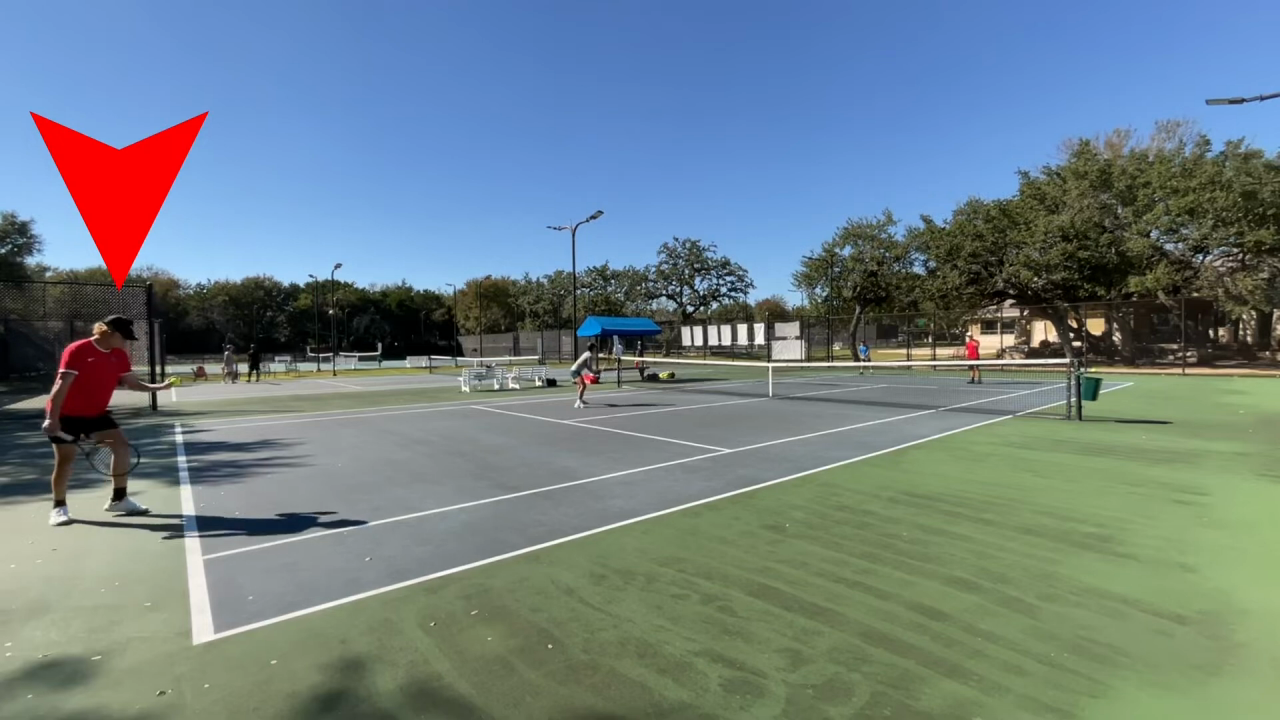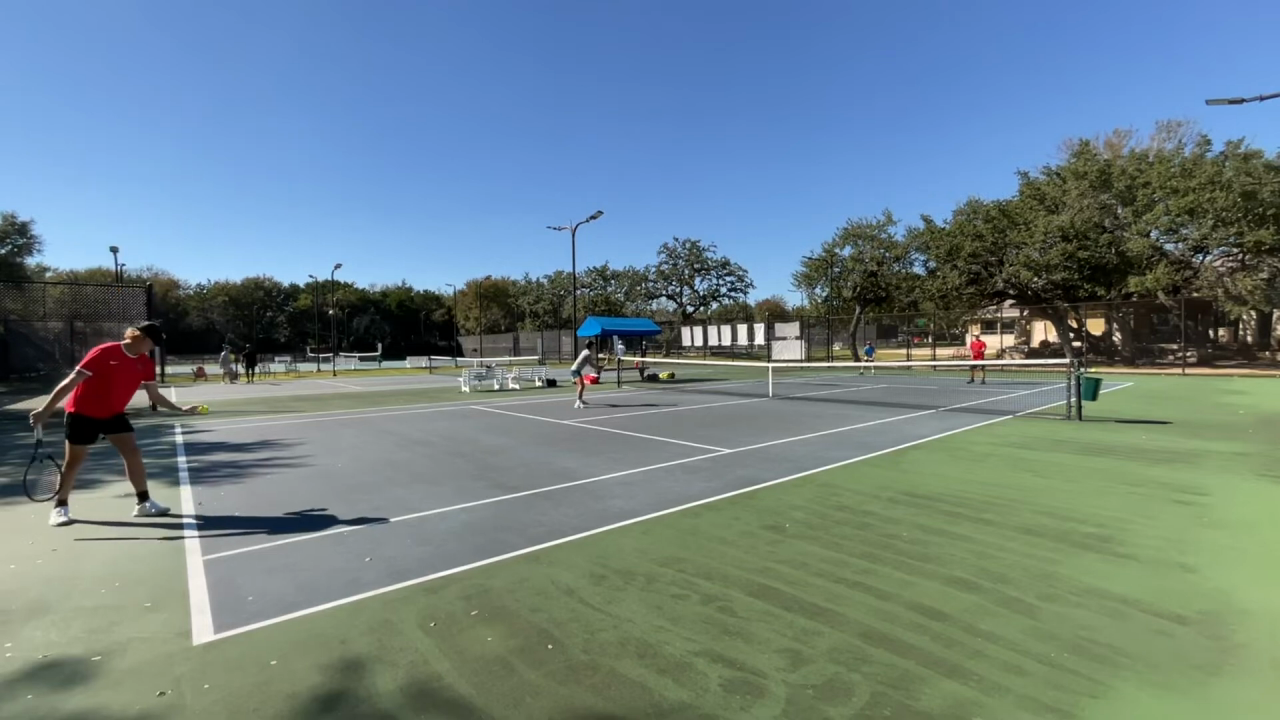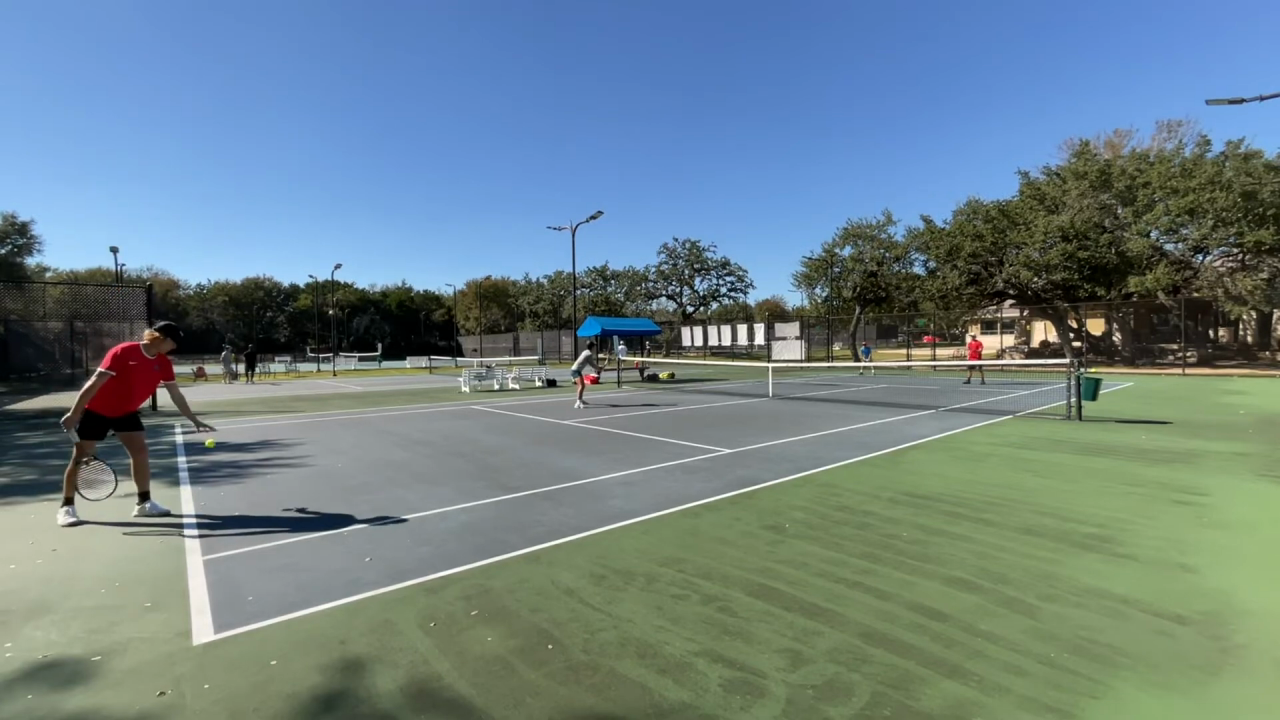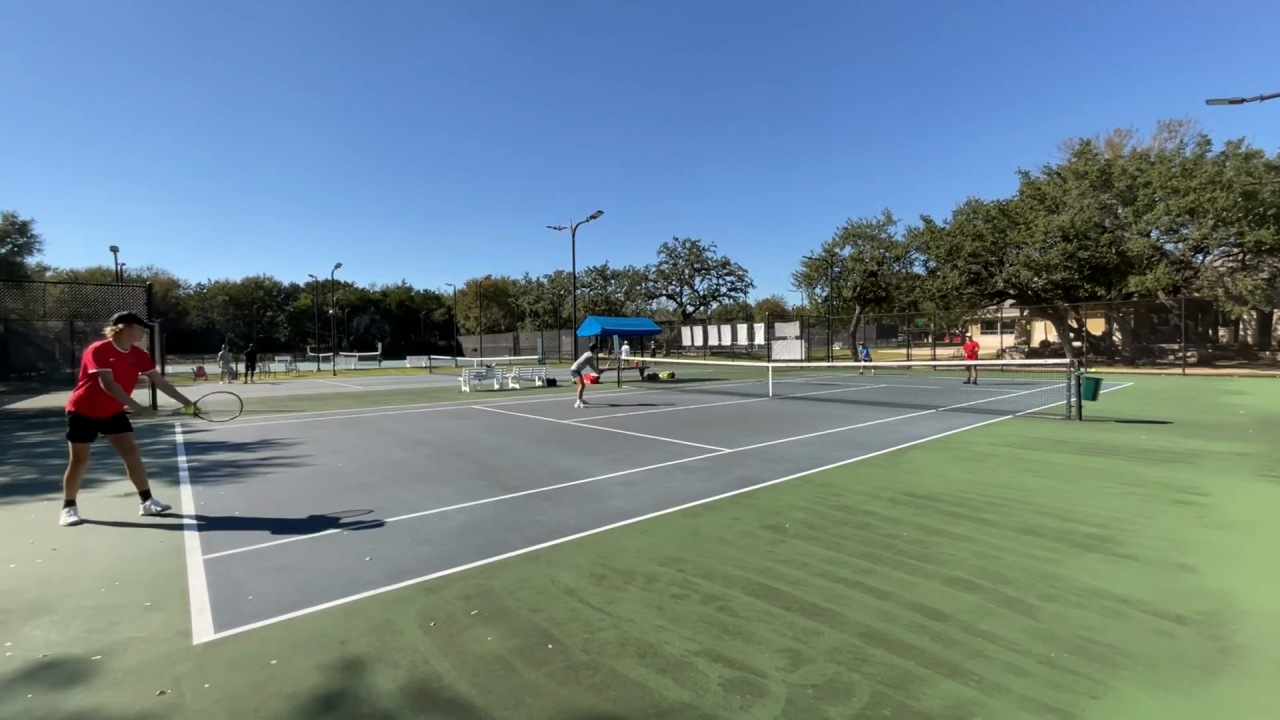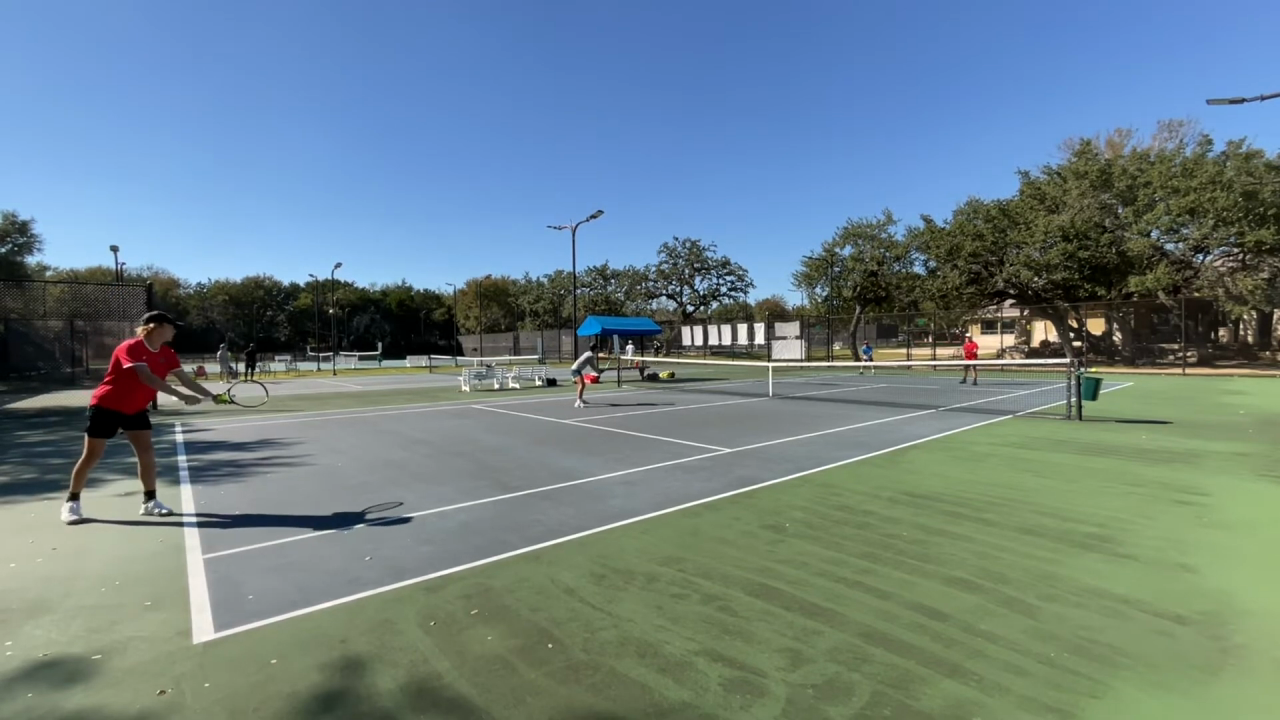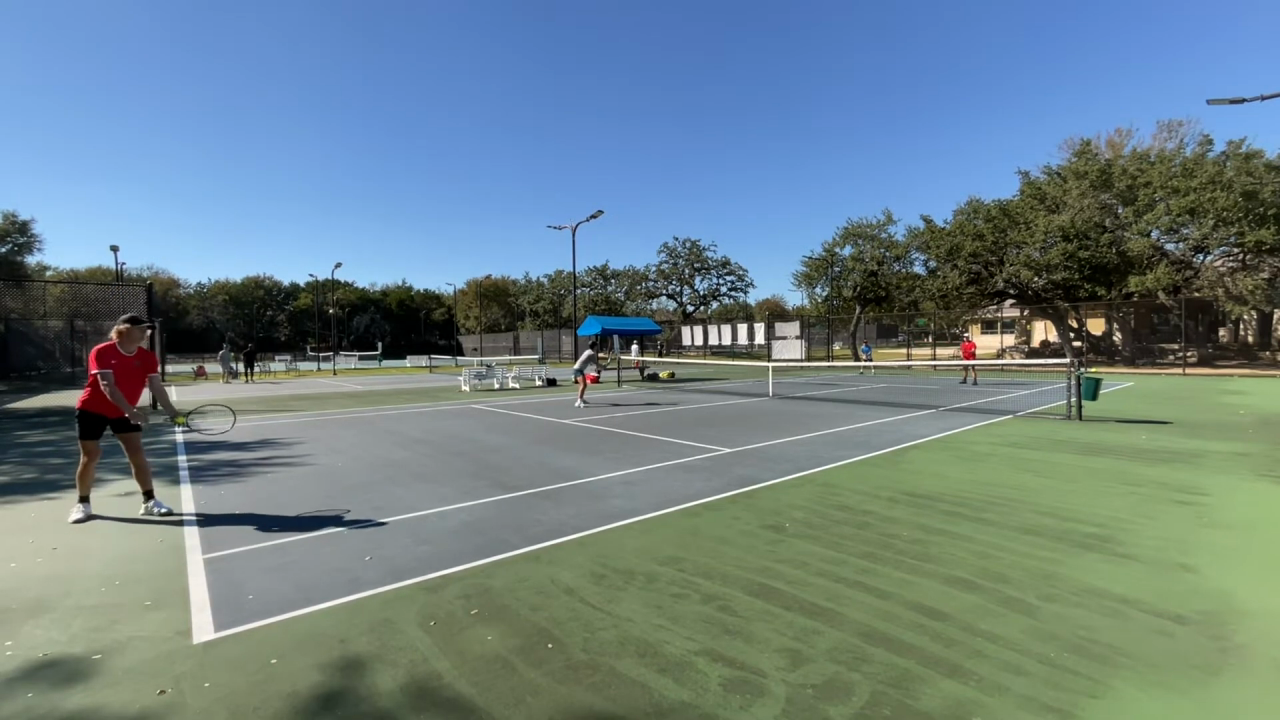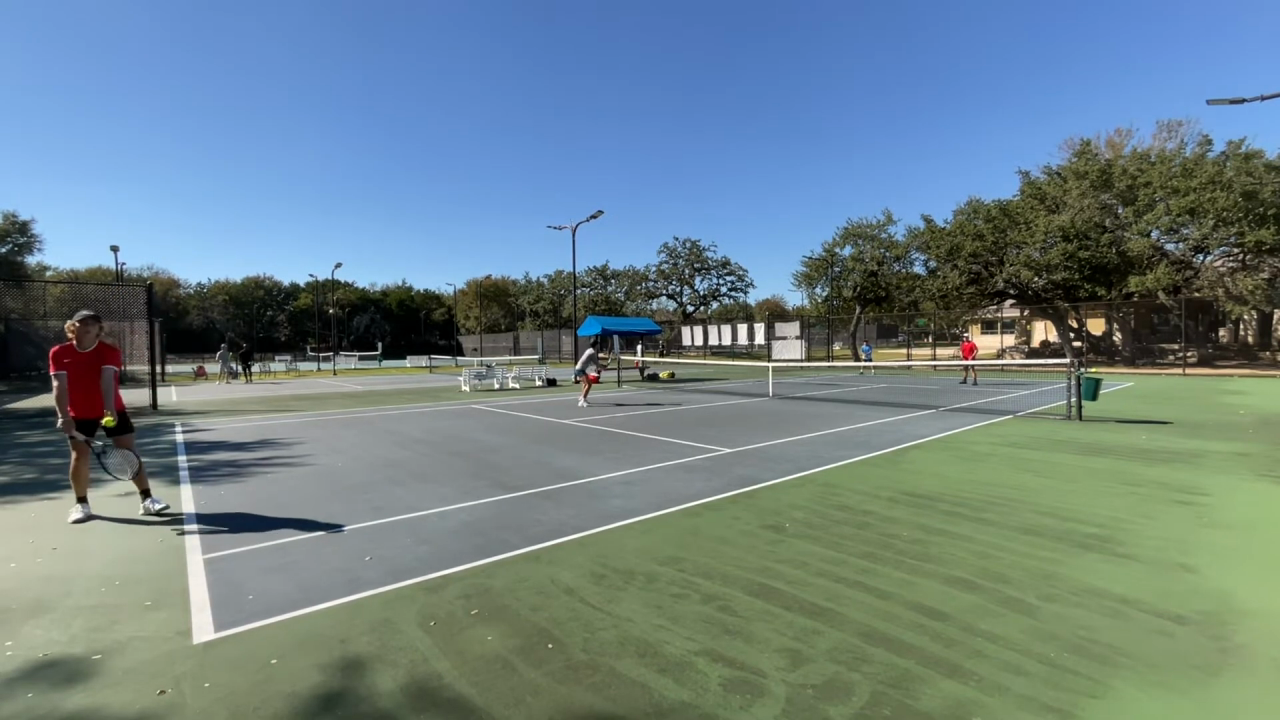
dt=0.5s
person 1, frame 1
left shoulder: (119, 355)
right shoulder: (78, 351)
left elbow: (132, 382)
right elbow: (62, 385)
left wrist: (158, 387)
right wrist: (52, 418)
left hip: (96, 413)
right hip: (66, 415)
left knee: (122, 448)
right knee: (64, 461)
left ankle: (118, 499)
right ankle: (59, 507)
person 1, frame 2
left shoulder: (145, 363)
right shoulder: (104, 353)
left elbow: (154, 396)
right elbow: (72, 381)
left wrist: (181, 409)
right wrist: (46, 409)
left hip: (114, 414)
right hip: (83, 413)
left knee: (134, 453)
right knee: (74, 461)
left ankle: (143, 503)
right ankle: (60, 507)
person 1, frame 3
left shoulder: (163, 362)
right shoulder: (123, 352)
left elbow: (175, 395)
right elbow: (95, 382)
left wrist: (194, 420)
right wrist: (74, 412)
left hip: (126, 412)
right hip: (96, 411)
left knee: (140, 452)
right knee: (81, 458)
left ankle: (144, 503)
right ankle: (67, 507)
person 1, frame 4
left shoulder: (139, 355)
right shoulder: (98, 350)
left elbow: (160, 382)
right elbow: (108, 383)
left wrist: (186, 402)
right wrist: (135, 406)
left hip: (113, 413)
right hip: (83, 412)
left knee: (132, 454)
right knee: (79, 461)
left ankle: (147, 501)
right ankle: (68, 507)
person 1, frame 5
left shoulder: (167, 354)
right shoulder: (130, 348)
left elbow: (185, 379)
right elbow: (147, 377)
left wrist: (211, 396)
right wrist: (181, 396)
left hip: (135, 409)
right hip: (105, 407)
left knee: (147, 453)
right knee: (92, 455)
left ankle: (150, 501)
right ankle: (72, 502)
person 1, frame 6
left shoulder: (147, 357)
right shoulder: (101, 352)
left elbow: (156, 387)
right elbow: (107, 385)
left wrist: (172, 412)
right wrist: (130, 411)
left hip: (123, 413)
right hip: (92, 411)
left knee: (138, 455)
right knee: (90, 457)
left ankle: (150, 501)
right ankle: (83, 504)
person 1, frame 7
left shoulder: (108, 352)
right shoulder: (59, 353)
left elbow: (108, 382)
right elbow: (60, 386)
left wrist: (110, 411)
right wrist: (64, 416)
left hip: (112, 411)
right hip: (79, 415)
left knee: (130, 453)
right knee: (79, 458)
left ankle: (147, 500)
right ankle: (81, 504)
